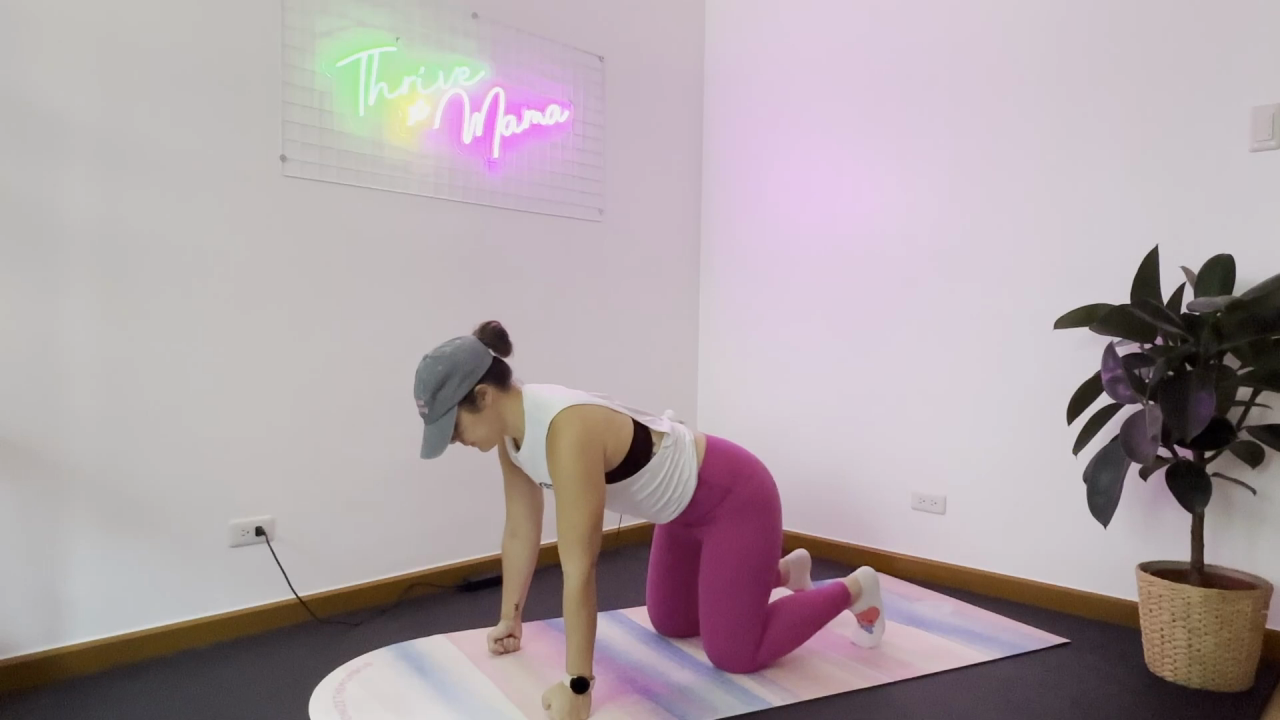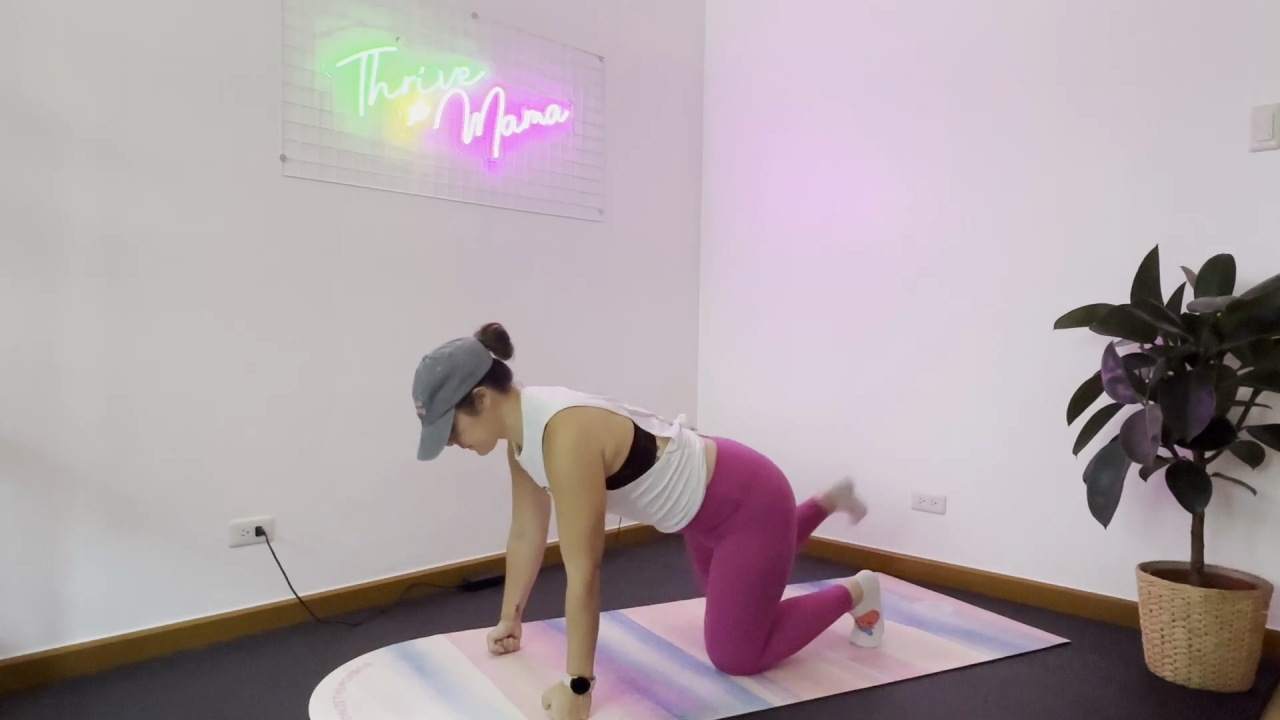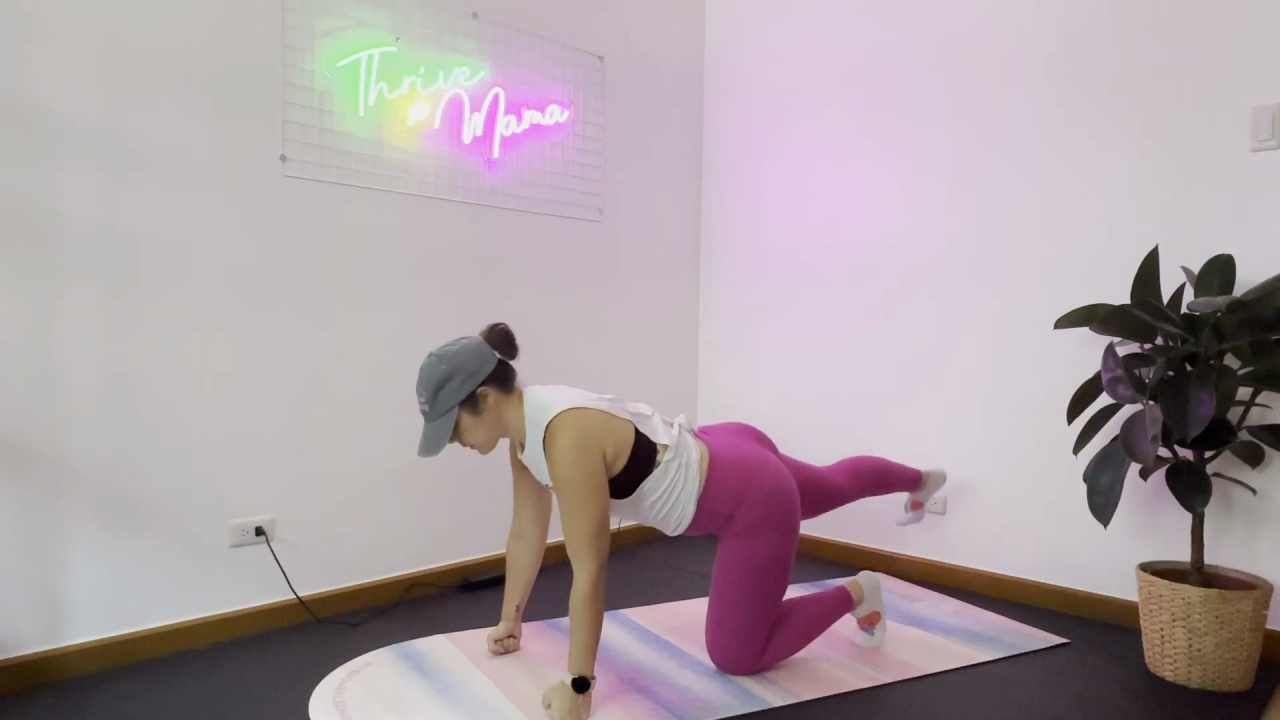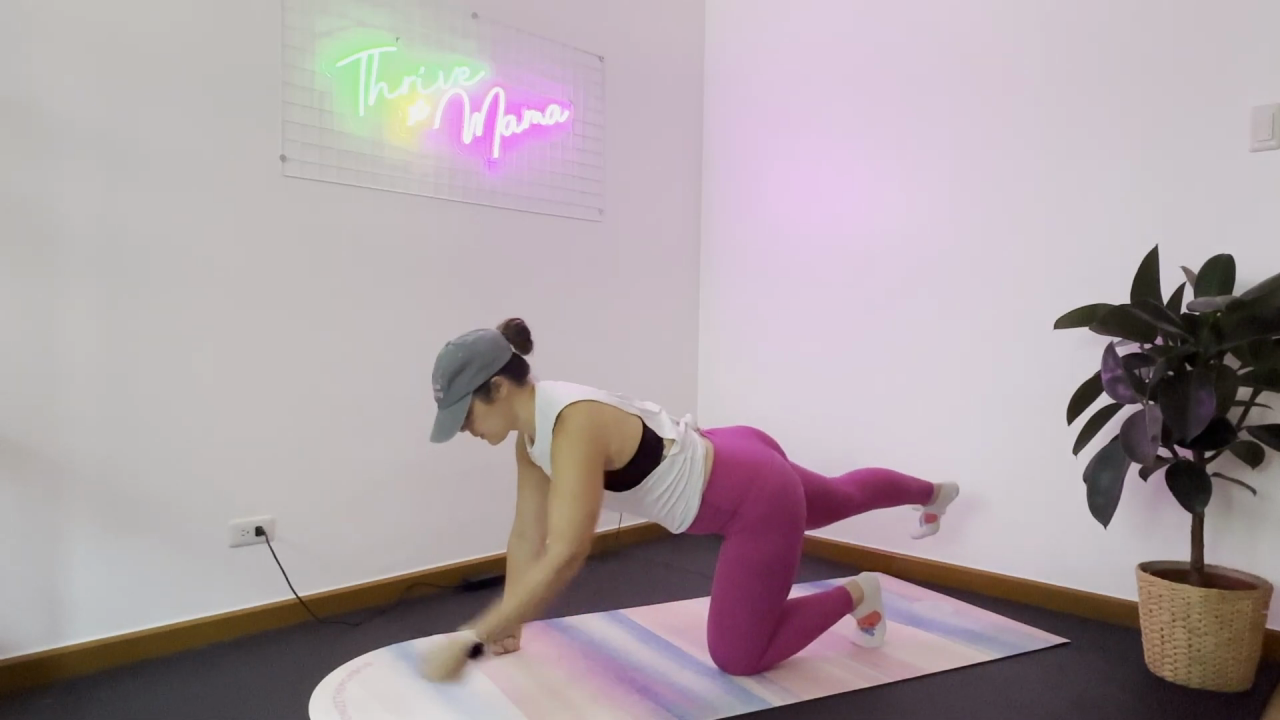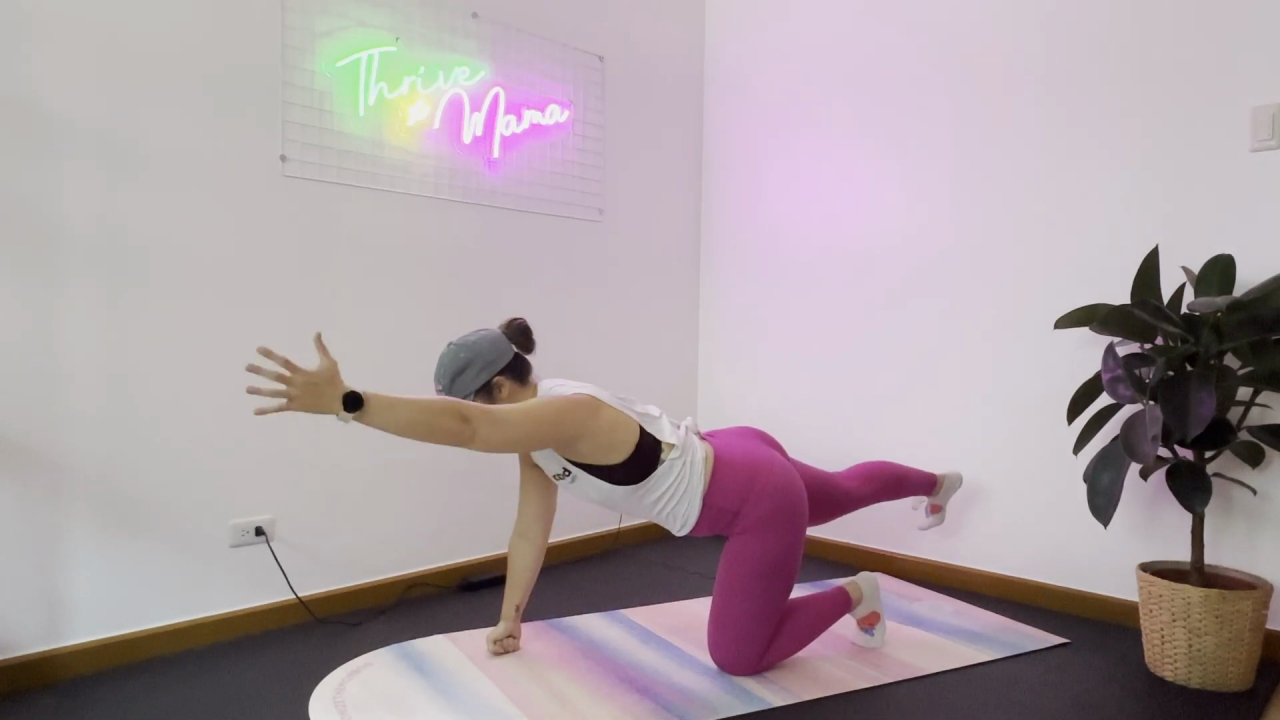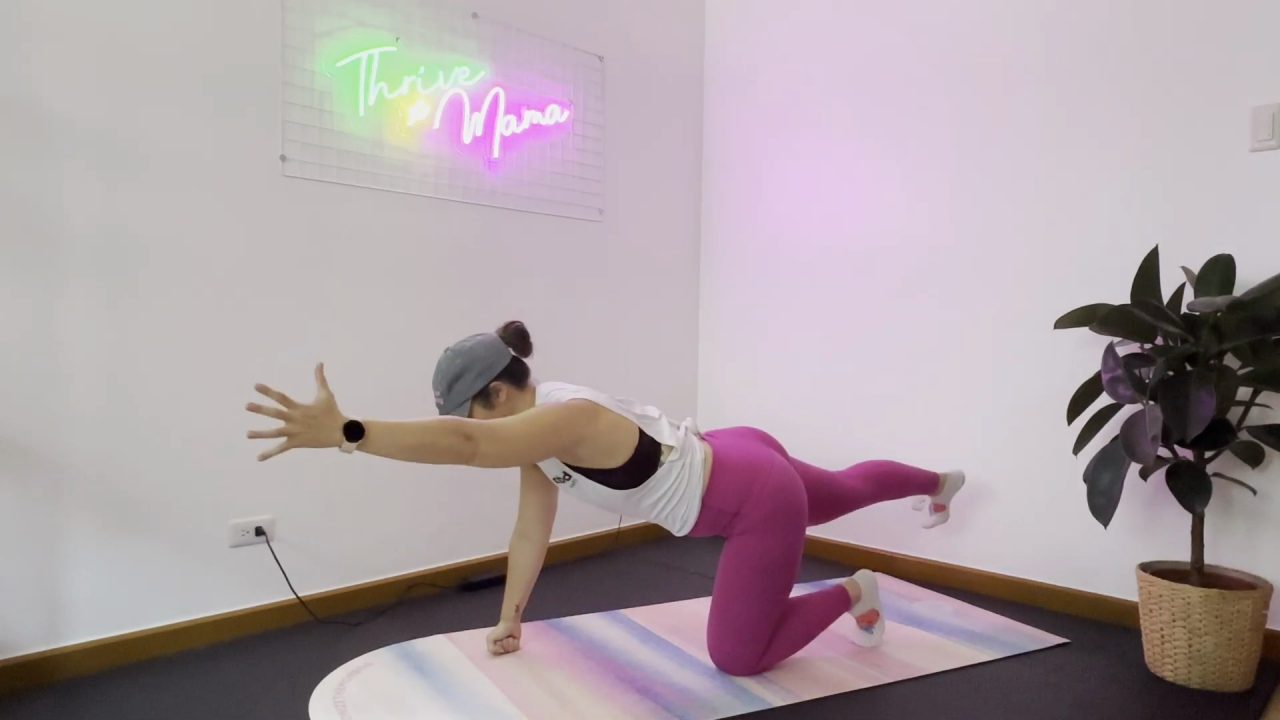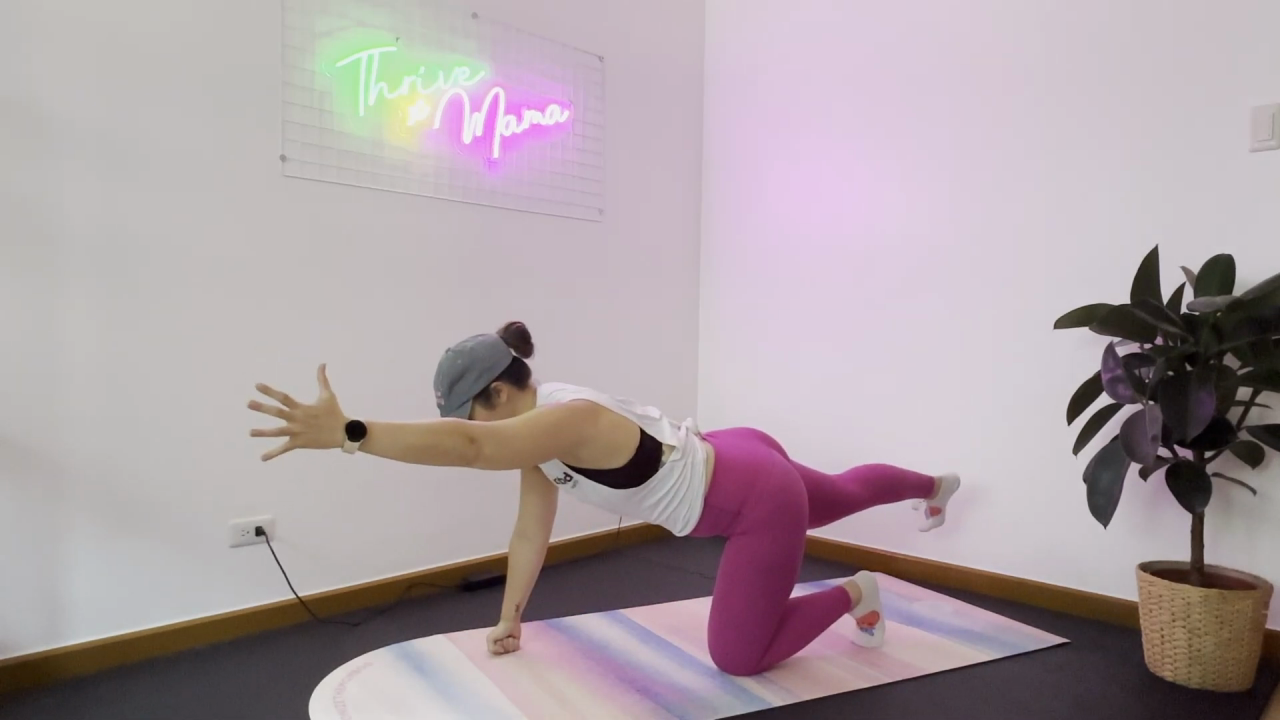
dt=0.5s
person 1, frame 1
left shoulder: (568, 430)
right shoulder: (512, 428)
left elbow: (579, 566)
right elbow: (520, 531)
right wrist: (509, 618)
left hip: (735, 495)
right hip: (686, 501)
left knee: (734, 654)
right knee: (669, 624)
left ankle: (855, 589)
right ankle: (781, 570)
person 1, frame 2
left shoulder: (565, 436)
right shoulder: (521, 428)
left elbow: (584, 570)
right elbow: (527, 533)
right wrist: (510, 618)
left hip: (749, 498)
right hip: (707, 481)
left knee: (735, 656)
right knee: (729, 603)
left ankle: (855, 592)
right ankle: (824, 504)
person 1, frame 3
left shoulder: (566, 438)
right shoulder: (525, 426)
left elbow: (589, 570)
right elbow: (526, 533)
right wrist: (510, 618)
left hip: (753, 500)
right hip: (727, 454)
left knee: (736, 657)
right knee: (834, 486)
left ankle: (855, 594)
right ankle: (921, 481)
person 1, frame 4
left shoulder: (571, 424)
right shoulder: (531, 430)
left elbow: (563, 558)
right elbow: (527, 528)
left wrist: (472, 643)
right wrist: (508, 622)
left hip: (759, 497)
right hip: (734, 459)
left knee: (736, 655)
right knee: (842, 497)
left ankle: (857, 595)
right ankle: (930, 496)
person 1, frame 5
left shoulder: (568, 415)
right shoulder: (540, 430)
left elbow: (465, 426)
right elbow: (530, 530)
left wrist: (343, 400)
right wrist: (510, 618)
left hip: (758, 499)
right hip: (734, 460)
left knee: (737, 656)
right knee: (843, 491)
left ankle: (853, 594)
right ankle: (936, 484)
person 1, frame 6
left shoulder: (565, 421)
right shoulder: (541, 425)
left elbow: (466, 446)
right elbow: (531, 530)
left wrist: (343, 432)
right wrist: (510, 617)
left hip: (758, 499)
right hip: (731, 461)
left knee: (736, 657)
right knee: (842, 491)
left ankle: (852, 592)
right ankle: (938, 482)
person 1, frame 7
left shoulder: (570, 421)
right shoulder: (542, 426)
left elbow: (467, 448)
right elbow: (530, 531)
left wrist: (344, 432)
right wrist: (509, 619)
left hip: (760, 500)
right hip: (732, 460)
left knee: (737, 656)
right knee: (844, 495)
left ankle: (854, 593)
right ankle: (935, 486)
